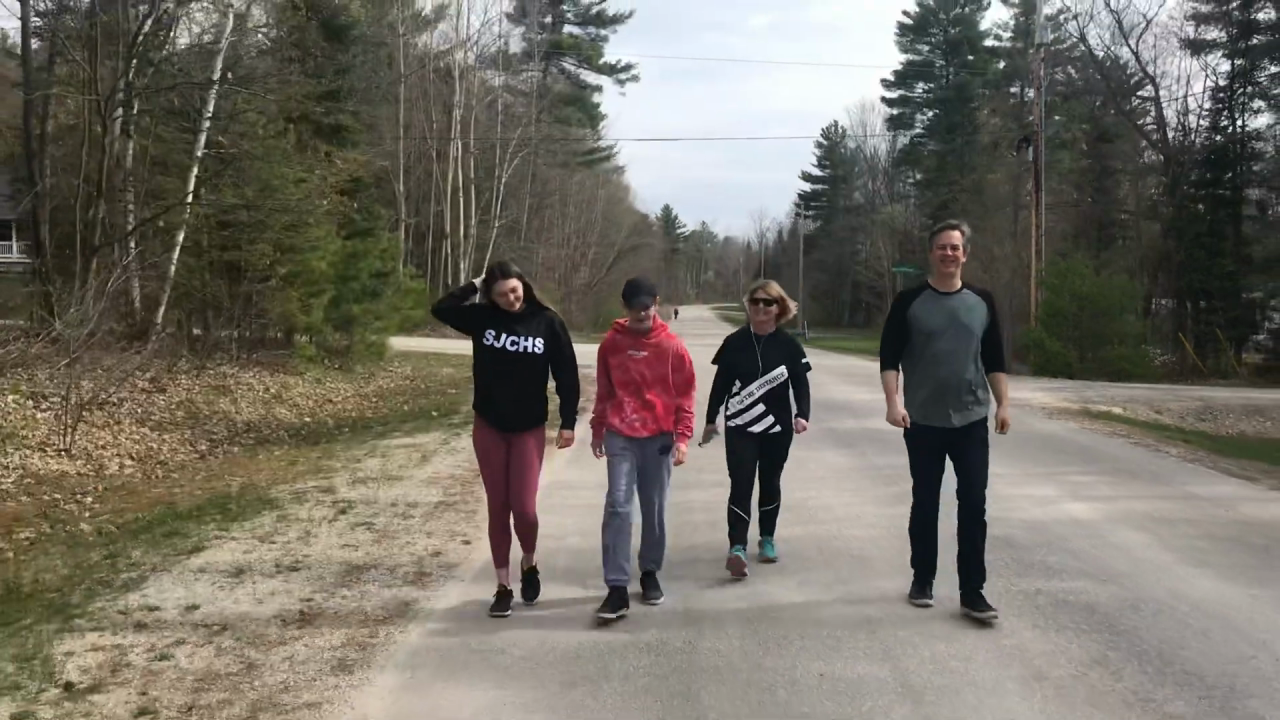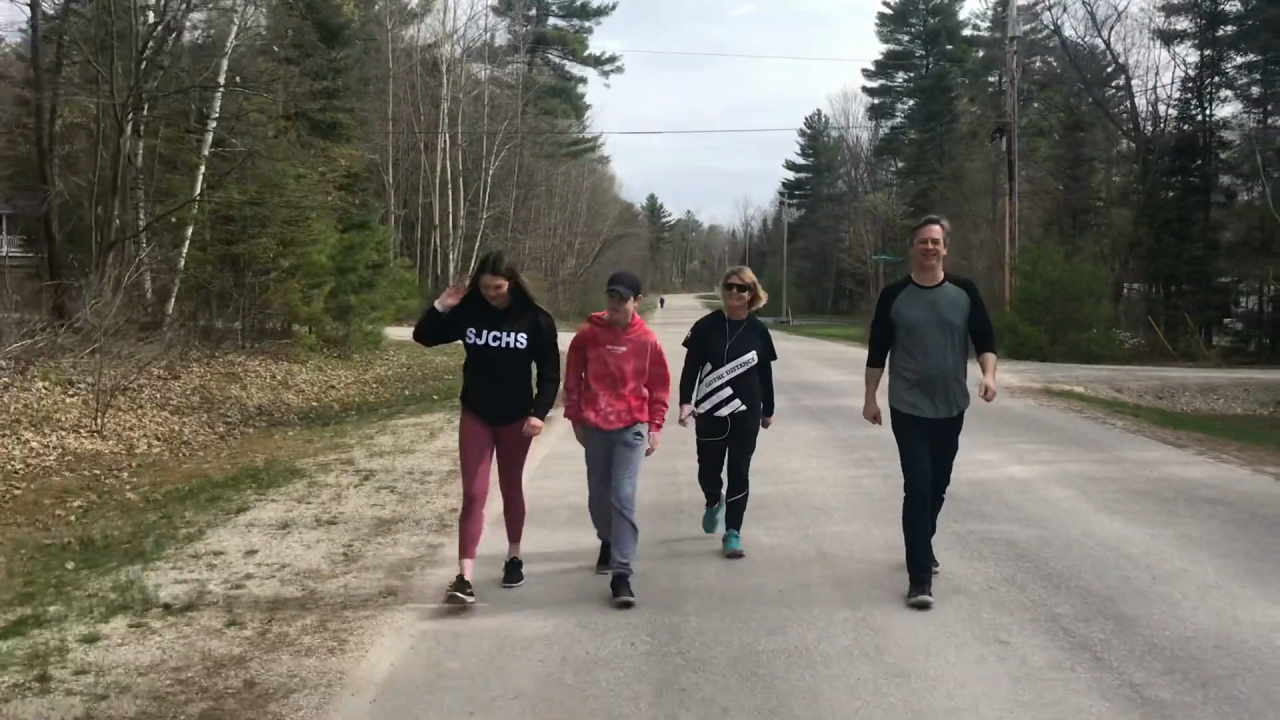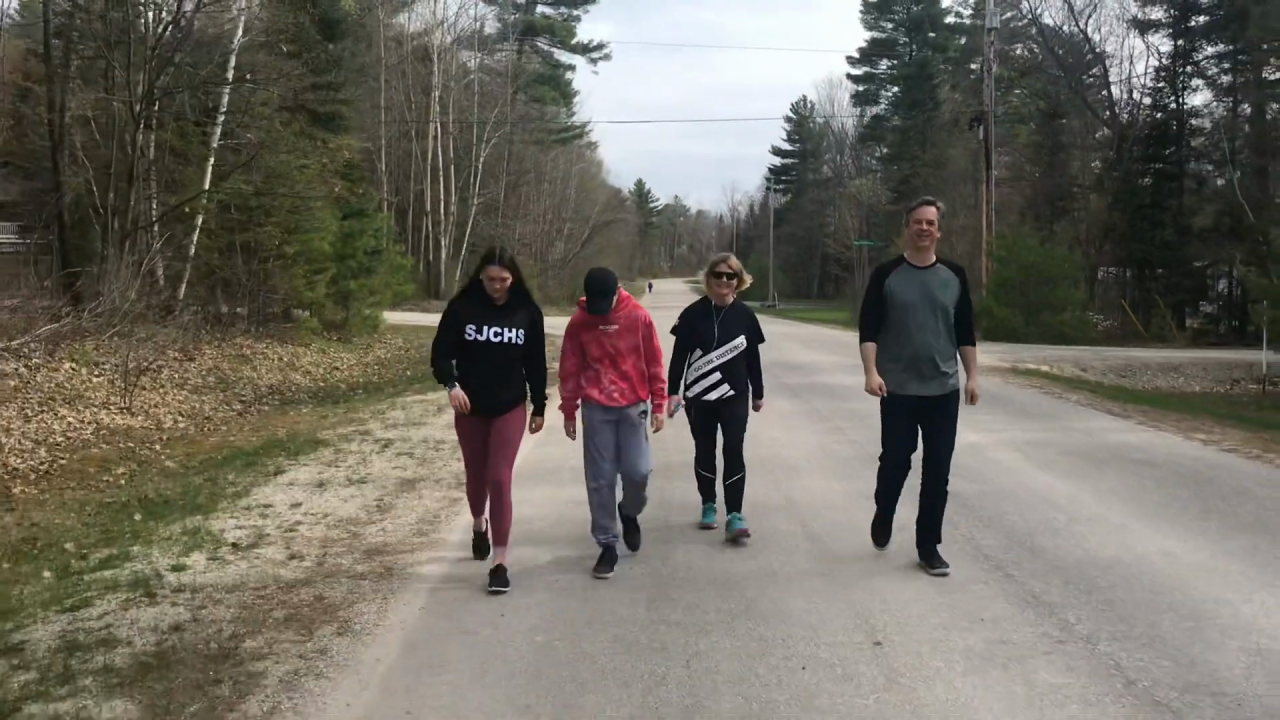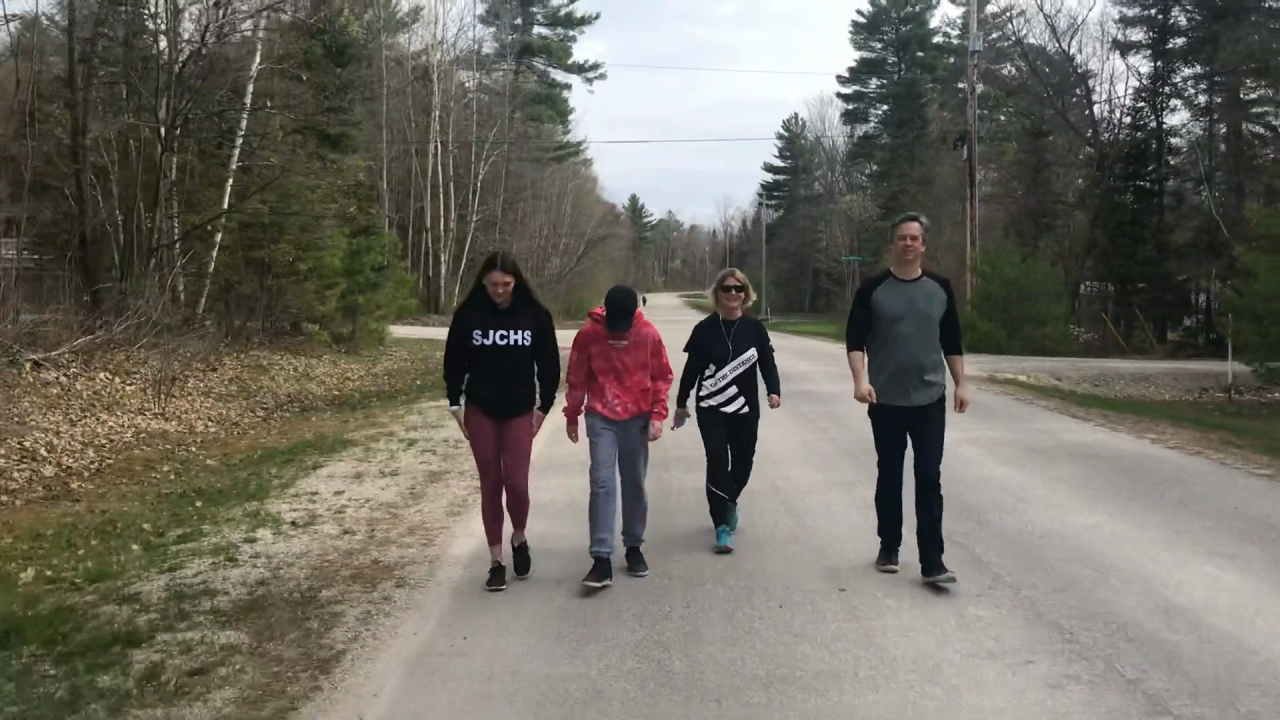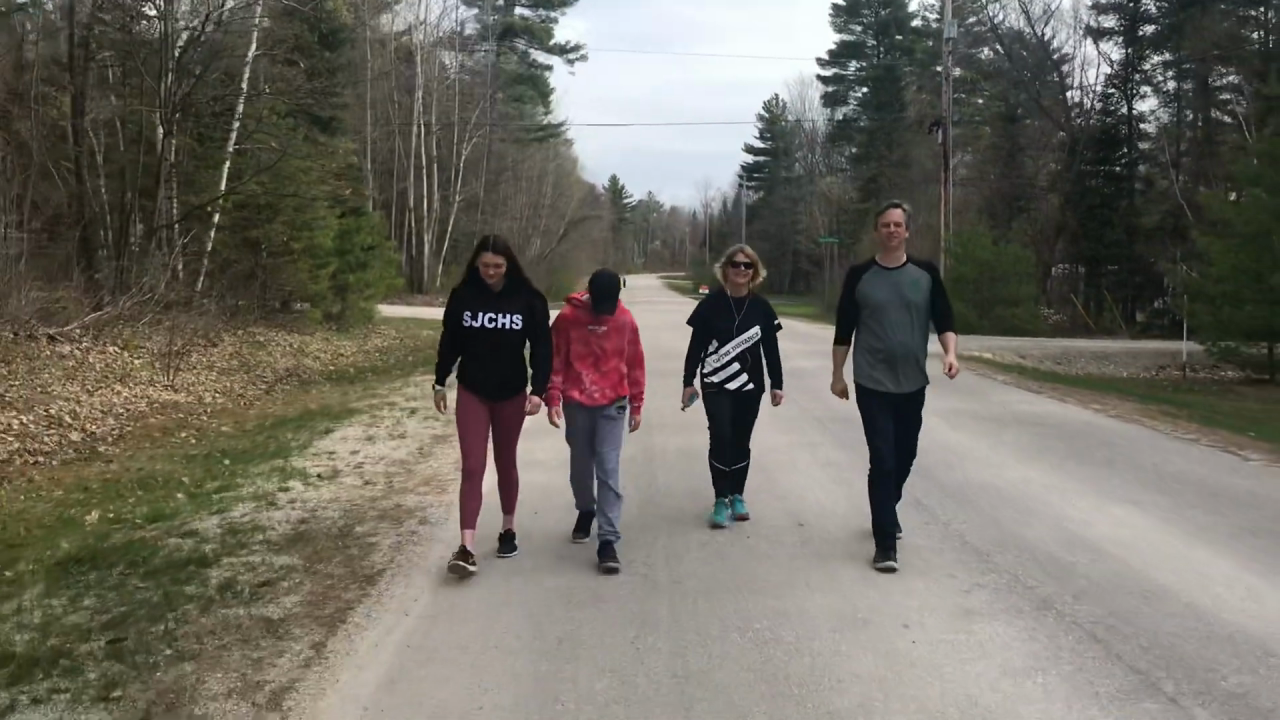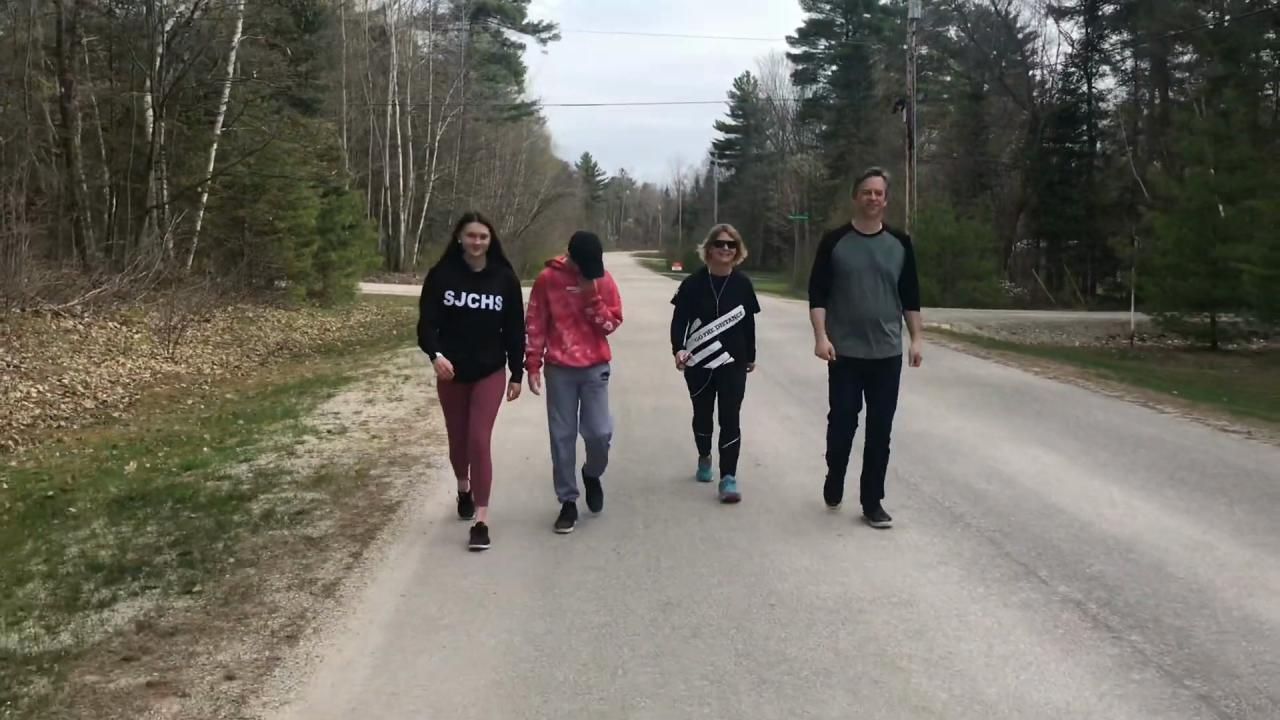
dt=0.7s
person 1, frame 1
left shoulder: (982, 301)
right shoulder: (909, 301)
left elbow: (994, 358)
right elbow: (889, 357)
left wrist: (1002, 404)
right wrist: (893, 402)
left hip: (972, 419)
right hip: (923, 420)
left knee: (973, 502)
right knee: (925, 502)
left ankle: (972, 591)
right ankle: (922, 580)
person 1, frame 2
left shoulder: (965, 292)
right shoulder: (894, 296)
left elbow: (985, 340)
right elbow: (877, 351)
left wrist: (988, 374)
right wrist: (870, 399)
left hip: (951, 408)
right hip: (908, 408)
left knee: (937, 487)
right knee: (918, 489)
left ankle: (923, 546)
right ankle: (920, 577)
person 1, frame 3
left shoulder: (954, 276)
right shoulder: (886, 275)
left elbow: (965, 331)
right elbow: (868, 330)
left wrist: (972, 376)
right wrist: (871, 373)
left hip: (944, 390)
right hip: (898, 389)
left knee: (937, 471)
right knee: (895, 462)
left ankle: (928, 547)
right ankle: (882, 516)
person 1, frame 4
left shoulder: (940, 288)
right shoulder: (873, 288)
left elbow: (952, 341)
right elbow: (855, 340)
left wrist: (961, 384)
right wrist: (861, 380)
left hip: (930, 398)
right hip: (886, 400)
left knee: (929, 476)
right knee: (890, 475)
left ankle: (931, 559)
right ankle: (889, 545)
person 1, frame 5
left shoulder: (926, 273)
right shoulder: (859, 276)
left elbow: (944, 319)
right elbow: (844, 330)
left wrist: (950, 354)
right wrist: (838, 375)
left hip: (913, 385)
right hip: (872, 385)
left knee: (904, 458)
right knee: (882, 461)
left ankle: (886, 510)
right ankle: (886, 542)
person 1, frame 6
left shoulder: (900, 243)
right shoulder: (835, 241)
left elbow: (911, 296)
right elbow: (817, 294)
left wrist: (916, 340)
right wrist: (821, 337)
left hip: (888, 352)
right hip: (845, 352)
left knee: (880, 429)
right knee: (843, 421)
right ankle: (835, 475)
person 2, frame 1
left shoulder: (548, 322)
right shoulder: (482, 318)
left elbow: (566, 375)
right elbow: (441, 310)
left wrist: (568, 422)
right wrist: (474, 287)
left hip: (530, 428)
right hip: (488, 427)
left knee: (524, 507)
right knee: (498, 506)
left ankle: (530, 563)
right ankle: (503, 585)
person 2, frame 2
left shoulder: (535, 318)
right shoulder: (468, 312)
left elbow: (550, 371)
right elbow: (423, 337)
left wrist: (539, 412)
right wrist: (441, 307)
left hip: (516, 418)
right hip: (475, 415)
left knee: (511, 488)
right knee: (473, 494)
left ankle: (514, 556)
right ankle: (465, 577)
person 2, frame 3
left shoulder: (528, 312)
right shoulder: (461, 307)
left elbow: (536, 363)
right elbow: (441, 354)
left wrist: (538, 408)
right wrist: (452, 386)
left hip: (511, 409)
right hip: (470, 407)
left knee: (500, 482)
right knee: (476, 478)
left ankle: (500, 562)
right ankle: (479, 525)
person 2, frame 4
left shoulder: (535, 315)
right shoulder: (468, 315)
left elbow: (549, 364)
right elbow: (454, 362)
left wrist: (544, 406)
right wrist: (455, 404)
left hip: (521, 412)
right hip: (480, 412)
left knee: (517, 484)
right knee: (491, 485)
left ankle: (519, 539)
right ankle: (496, 560)
person 2, frame 5
left shoulder: (528, 299)
right shoulder: (462, 296)
left elbow: (542, 347)
right elbow: (450, 342)
left wrist: (539, 389)
right wrist: (440, 383)
left hip: (511, 394)
right hip: (471, 392)
left knee: (505, 463)
right knee: (472, 467)
left ankle: (508, 528)
right ankle: (466, 548)
person 2, frame 6
left shoulder: (505, 279)
right shoulder: (441, 275)
left elbow: (514, 329)
right elbow: (427, 322)
left wrist: (517, 374)
right wrist: (435, 355)
left hip: (490, 373)
right hip: (451, 373)
left knee: (479, 442)
right knee: (457, 440)
right ankle: (464, 488)
person 3, frame 1
left shoulder: (671, 346)
right shoulder: (612, 343)
left elbow: (685, 394)
right elbow: (604, 390)
left wrist: (682, 437)
right wrist: (597, 430)
left hip: (659, 437)
right hip: (619, 436)
left knee: (653, 507)
right knee: (618, 505)
left ankle: (650, 572)
person 3, frame 2
left shoulder: (647, 341)
right shoulder: (587, 335)
left elbow: (659, 385)
right elbow: (573, 379)
left wrist: (655, 425)
right wrist: (575, 418)
left hip: (631, 428)
right hip: (594, 427)
left knee: (623, 498)
right knee: (599, 493)
left ankle: (622, 575)
right ankle: (607, 541)
person 3, frame 3
left shoulder: (638, 317)
right shoulder: (578, 323)
left elbow: (654, 362)
right elbow: (570, 369)
left wrist: (658, 404)
right wrist: (569, 410)
left hip: (634, 406)
right hip: (596, 408)
left knee: (637, 471)
right knee: (600, 477)
left ankle: (629, 512)
right ankle: (607, 545)
person 3, frame 4
left shoulder: (648, 334)
right shoulder: (588, 334)
left elbow: (663, 377)
right elbow: (576, 377)
left wrist: (657, 414)
right wrist: (572, 415)
left hip: (637, 418)
right hip: (600, 418)
left knee: (634, 485)
right knee: (602, 484)
left ankle: (634, 546)
right ankle: (602, 559)
person 3, frame 5
left shoulder: (625, 320)
right shoulder: (567, 317)
left elbow: (635, 364)
right elbow: (556, 362)
left wrist: (636, 405)
right wrist: (553, 400)
left hip: (613, 405)
right hip: (577, 405)
left knee: (608, 470)
right knee: (581, 465)
left ankle: (608, 541)
right ankle: (586, 509)
person 3, frame 6
right shoulder: (547, 280)
left elbow: (612, 323)
right elbow: (536, 325)
left wrist: (592, 297)
right wrist: (533, 366)
left hip: (596, 367)
right hip: (559, 369)
left knee: (600, 432)
right knee: (562, 437)
left ankle: (592, 475)
person 4, frame 1
left shoulder: (789, 344)
right shoulder: (734, 343)
left elbow: (800, 384)
right elbow: (721, 384)
left wrist: (802, 413)
right wrist: (711, 420)
left hip: (777, 428)
right hip: (740, 427)
left knee: (770, 483)
right knee: (741, 485)
left ankle: (767, 537)
right ankle: (737, 550)
person 4, frame 2
left shoulder: (759, 330)
right shoulder: (705, 326)
left elbow: (765, 373)
right elbow: (691, 367)
left wrist: (768, 410)
right wrist: (686, 401)
left hip: (746, 412)
right hip: (710, 411)
left knee: (739, 471)
right knee: (708, 468)
left ankle: (732, 533)
right ankle: (714, 503)
person 4, frame 3
left shoulder: (745, 315)
right shoulder: (693, 314)
left elbow: (753, 357)
right elbow: (679, 354)
left wrist: (758, 393)
right wrist: (674, 389)
left hip: (734, 395)
right hip: (699, 395)
left knee: (734, 451)
right knee: (705, 451)
left ankle: (734, 516)
right ankle: (708, 504)
person 4, frame 4
left shoulder: (755, 328)
right shoulder: (705, 329)
left elbow: (767, 364)
right elbow: (692, 368)
left wrist: (773, 390)
right wrist: (681, 403)
left hip: (745, 408)
right hip: (711, 408)
left knee: (743, 464)
right knee: (717, 464)
left ankle: (730, 502)
right ankle: (722, 528)
person 4, frame 5
left shoulder: (761, 306)
right shoulder: (710, 304)
left elbow: (770, 346)
right elbow: (696, 345)
left wrist: (776, 383)
right wrist: (689, 382)
left hip: (750, 385)
right hip: (716, 383)
left knee: (740, 441)
right knee: (720, 437)
left ankle: (736, 495)
right ankle: (722, 500)
person 4, frame 6
left shoulder: (742, 284)
right shoulder: (693, 284)
left elbow: (748, 323)
right elbow: (678, 322)
left wrist: (750, 357)
right wrist: (678, 348)
left hip: (733, 362)
right hip: (699, 363)
left knee: (730, 418)
right knee: (702, 414)
right ankle: (704, 457)
